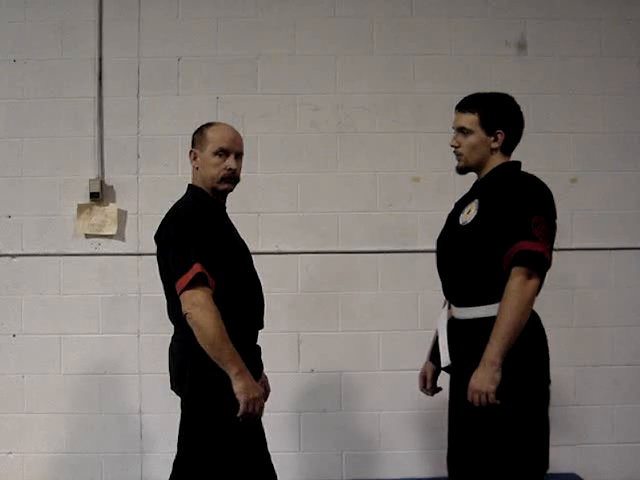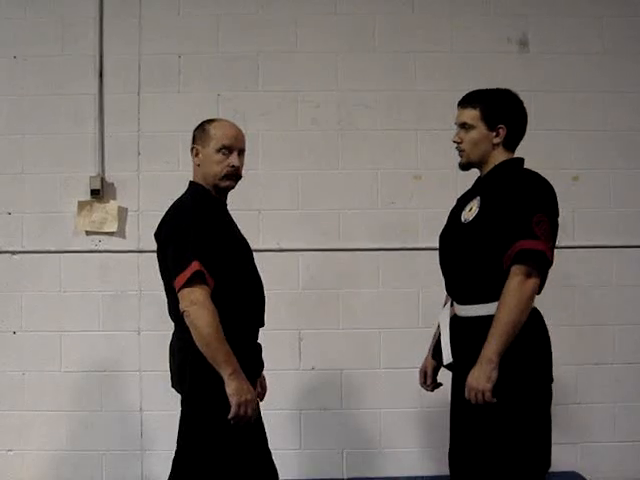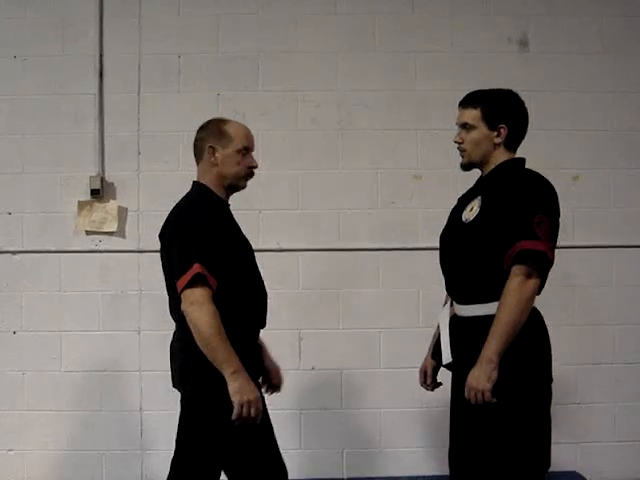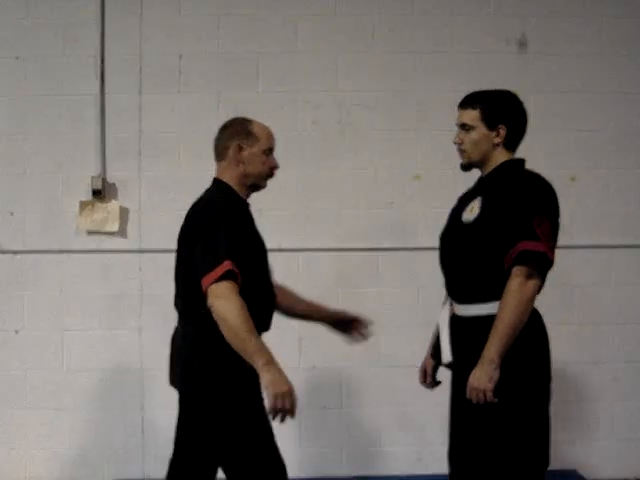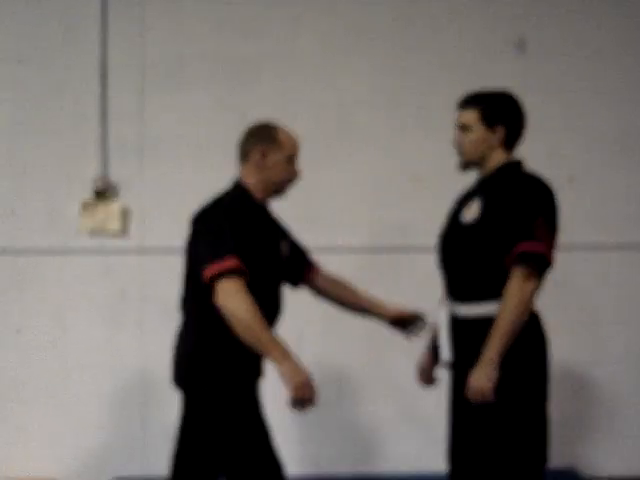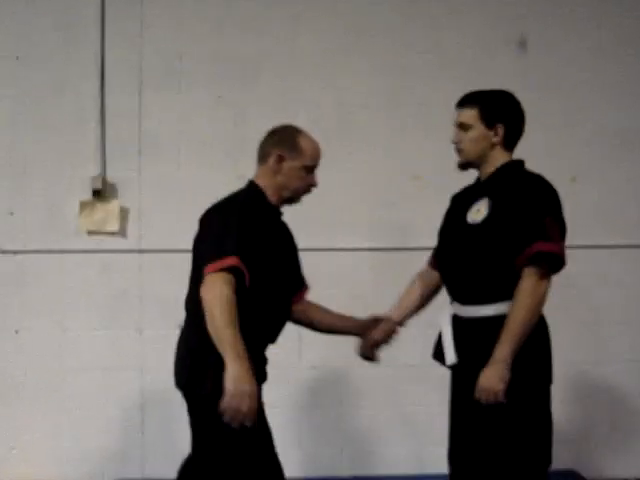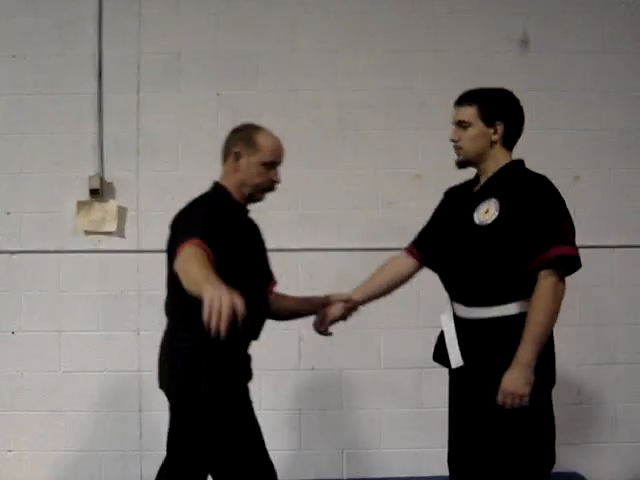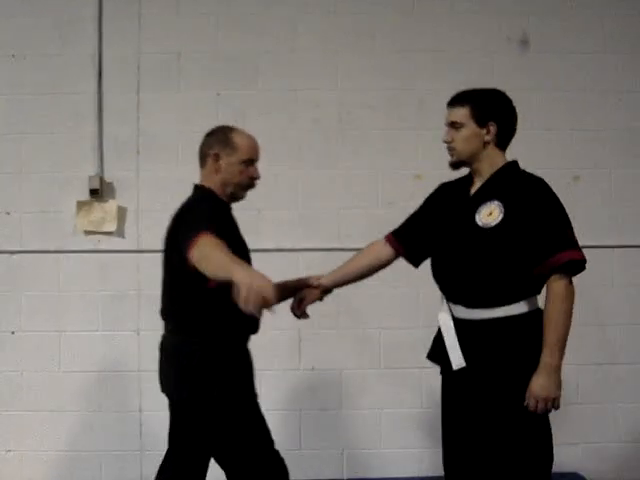
dt=0.3s
person 1, frame 1
left shoulder: (523, 192)
right shoulder: (474, 198)
left elbow: (525, 280)
left wrist: (492, 363)
right wrist: (436, 355)
left hip: (504, 353)
right hip: (470, 350)
person 1, frame 2
left shoulder: (525, 189)
right shoulder: (476, 194)
left elbow: (524, 278)
left wrist: (488, 361)
right wrist: (437, 350)
left hip: (507, 352)
right hip: (472, 347)
person 1, frame 3
left shoulder: (527, 189)
right shoulder: (476, 194)
left elbow: (525, 279)
left wrist: (489, 361)
right wrist: (437, 349)
left hip: (506, 352)
right hip: (472, 346)
person 1, frame 4
left shoulder: (526, 190)
right shoulder: (475, 194)
left elbow: (524, 279)
left wrist: (491, 361)
right wrist: (437, 348)
left hip: (505, 351)
right hip: (471, 346)
person 1, frame 5
left shoulder: (524, 192)
right shoulder: (471, 197)
left elbow: (523, 280)
left wrist: (490, 360)
right wrist: (433, 346)
left hip: (505, 349)
right hip: (471, 346)
person 1, frame 6
left shoulder: (529, 192)
right shoulder: (465, 198)
left elbow: (535, 278)
right elbow: (435, 271)
left wrist: (501, 361)
right wrist: (390, 324)
left hip: (509, 350)
right hip: (469, 346)
person 1, frame 7
left shoulder: (531, 192)
right shoulder: (458, 198)
left elbow: (550, 279)
right elbow: (411, 258)
left wrist: (524, 364)
right wrist: (349, 302)
left hip: (511, 347)
right hip: (467, 349)
person 1, frame 8
left shoulder: (528, 194)
right shoulder: (447, 197)
left elbow: (559, 281)
right elbow: (389, 246)
left wrist: (549, 368)
right wrist: (323, 285)
left hip: (510, 349)
right hip: (460, 349)
person 2, frame 1
left shoulder: (213, 216)
right shoulder: (188, 219)
right elbow: (197, 306)
left wrist: (248, 368)
right wrist: (239, 375)
left hip: (215, 369)
right hip: (213, 370)
person 2, frame 2
left shoulder: (214, 214)
right shoulder: (188, 217)
right elbow: (194, 304)
left wrist: (247, 366)
right wrist: (233, 375)
left hip: (216, 368)
right hip: (214, 370)
person 2, frame 3
left shoulder: (213, 213)
right shoulder: (194, 217)
right elbow: (196, 305)
left wrist: (259, 356)
right wrist: (237, 375)
left hip: (208, 368)
right hip: (214, 370)
person 2, frame 4
left shoulder: (230, 211)
right shoulder: (214, 214)
left elbow: (263, 290)
right elbow: (222, 299)
left wrist: (328, 316)
right wrist: (268, 368)
left hip: (207, 362)
right hip: (216, 367)
person 2, frame 5
left shoulder: (265, 224)
right shoulder: (223, 216)
left elbow: (318, 278)
right elbow: (229, 297)
left wrist: (385, 312)
right wrist: (287, 363)
left hip: (220, 363)
right hip: (215, 364)
person 2, frame 6
left shoulder: (278, 232)
right shoulder: (233, 215)
left elbow: (295, 305)
right elbow: (216, 291)
left wrist: (360, 327)
right wrist: (239, 367)
left hip: (222, 365)
right hip: (213, 366)
person 2, frame 7
left shoulder: (244, 225)
right shoulder: (204, 214)
left elbow: (264, 300)
right elbow: (189, 259)
left wrist: (320, 304)
right wrist: (215, 288)
left hip: (200, 362)
right hip: (202, 364)
person 2, frame 8
left shoulder: (215, 215)
right shoulder: (200, 213)
left elbow: (238, 296)
right elbow: (202, 249)
left wrist: (296, 287)
right wrist: (247, 275)
left hip: (193, 359)
right hip: (207, 363)
